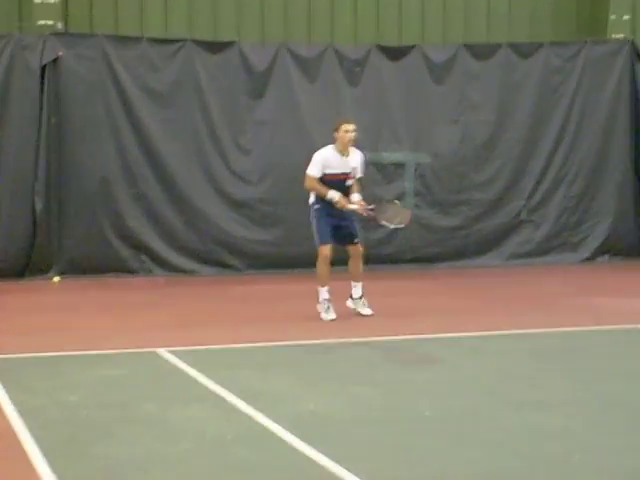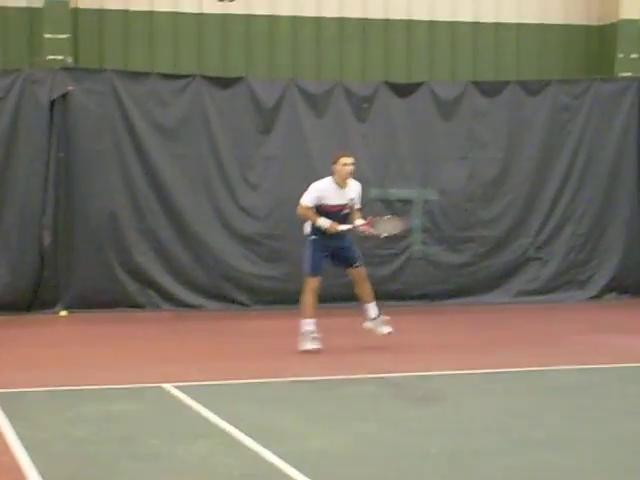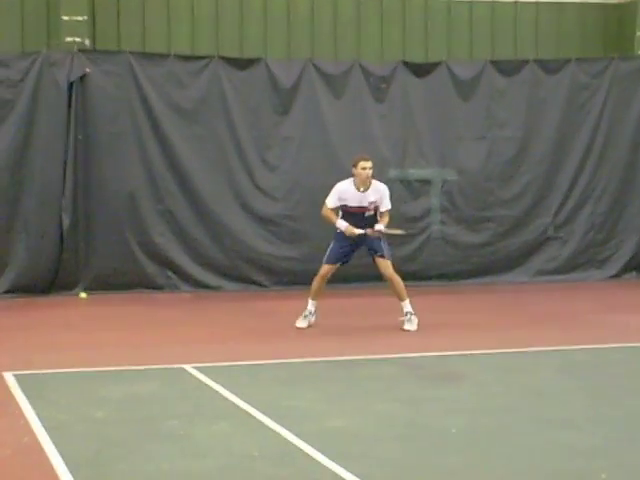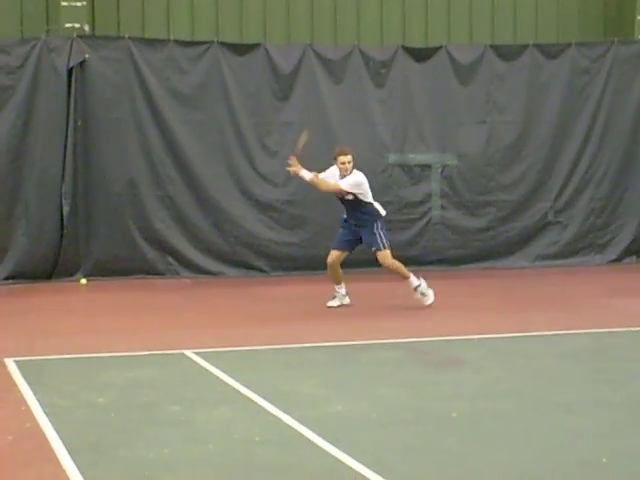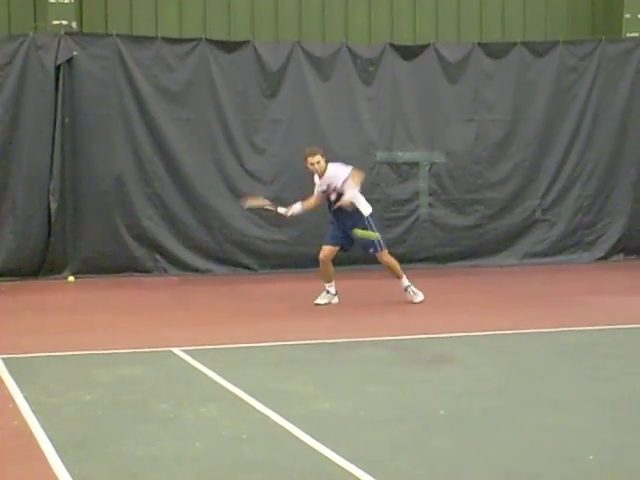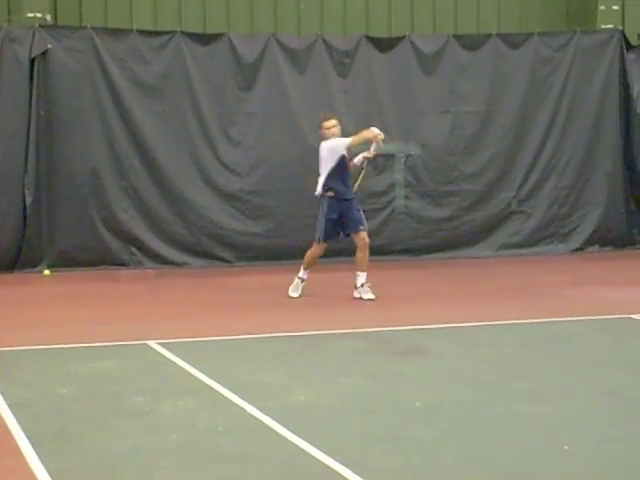
dt=0.4s
person 1, frame 1
left shoulder: (358, 156)
right shoulder: (322, 155)
right elbow: (310, 182)
left wrist: (356, 198)
right wrist: (333, 196)
left hip: (342, 209)
right hip: (321, 208)
left knee: (357, 251)
right knee: (325, 254)
left ankle: (356, 298)
right ankle: (324, 300)
person 1, frame 2
left shoulder: (355, 187)
right shoulder: (320, 187)
right elbow: (302, 211)
left wrist: (359, 222)
right wrist: (323, 222)
left hip: (342, 237)
right hip: (318, 238)
left knee: (360, 275)
right knee: (312, 284)
left ankle: (373, 317)
right ankle: (309, 333)
person 1, frame 3
left shoulder: (381, 189)
right shoulder: (341, 188)
left elbow: (385, 215)
right elbow: (326, 211)
left wrist: (379, 227)
right wrist: (343, 225)
left hip: (372, 233)
right hip: (346, 234)
left knee: (388, 272)
right knee: (323, 272)
left ankle: (409, 313)
right ankle: (310, 311)
person 1, frame 4
left shoulder: (356, 179)
right shoulder: (333, 172)
left elbow: (329, 188)
right elbow: (318, 179)
left wrist: (304, 175)
right wrist: (300, 171)
left hip: (372, 221)
right hip: (351, 223)
left knee: (386, 261)
right knee: (332, 261)
left ankle: (417, 285)
right ankle: (342, 294)
person 1, frame 5
left shoulder: (337, 169)
right shoulder: (318, 178)
left elbow: (357, 176)
right elbow: (316, 200)
left wrist: (349, 194)
right wrist: (298, 207)
left hip: (361, 218)
right hip: (340, 222)
left knee: (384, 259)
right knee: (324, 256)
left ankle: (407, 286)
right ankle: (330, 292)
person 1, frame 6
left shoulder: (339, 144)
right shoulder: (328, 146)
left elbow: (348, 166)
right elbow: (357, 139)
left wrist: (364, 156)
right wrist: (374, 132)
left hip: (347, 199)
right hip: (330, 200)
left knee: (363, 242)
right knee: (318, 248)
left ankle: (360, 285)
right ankle: (301, 277)
